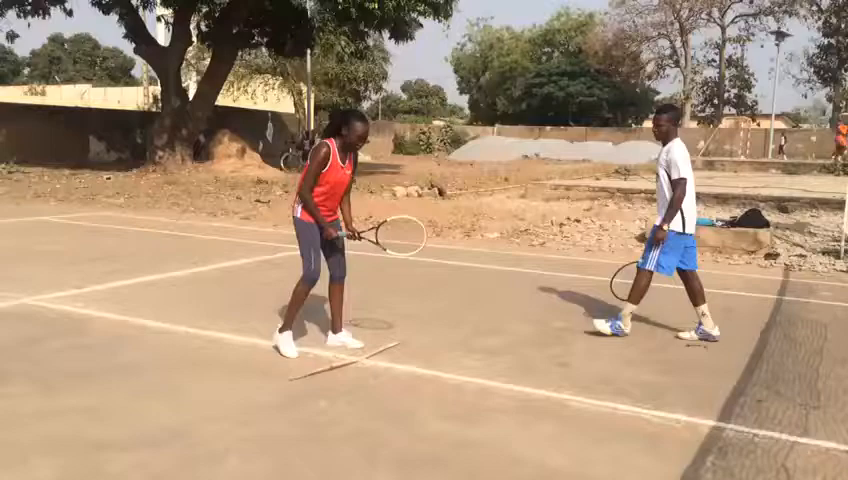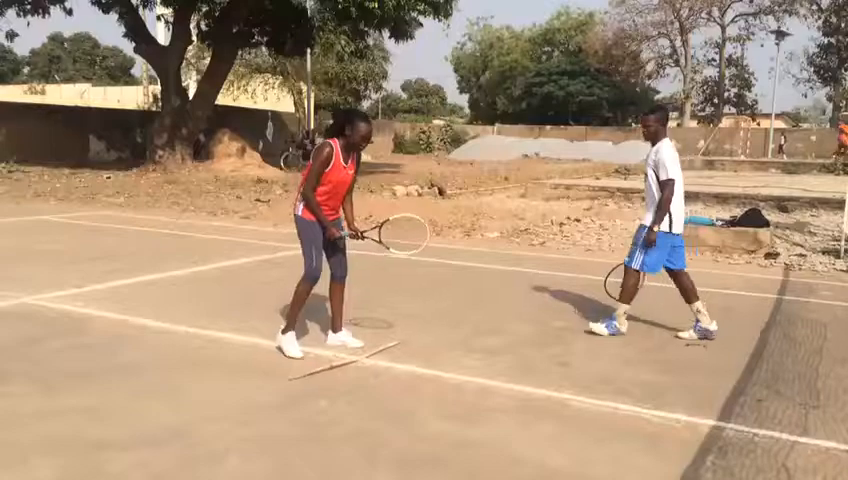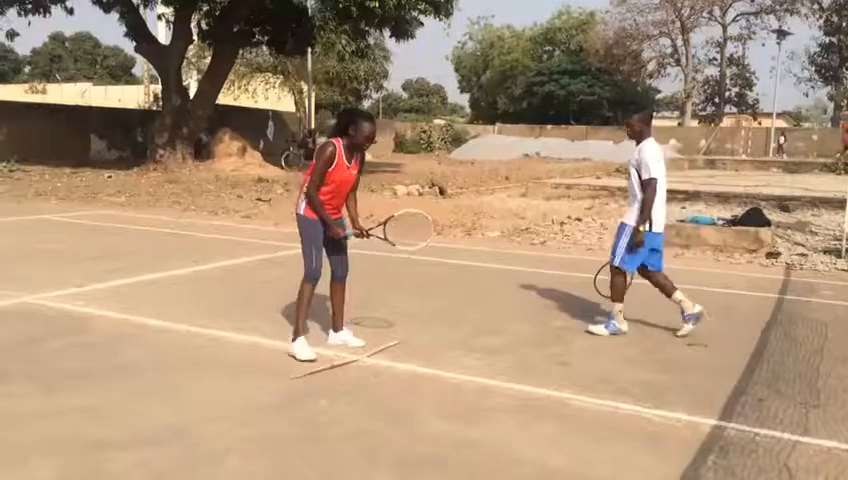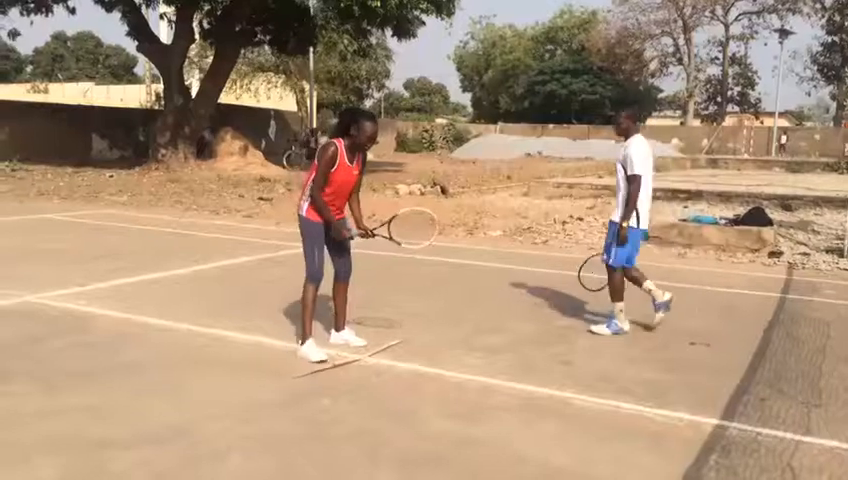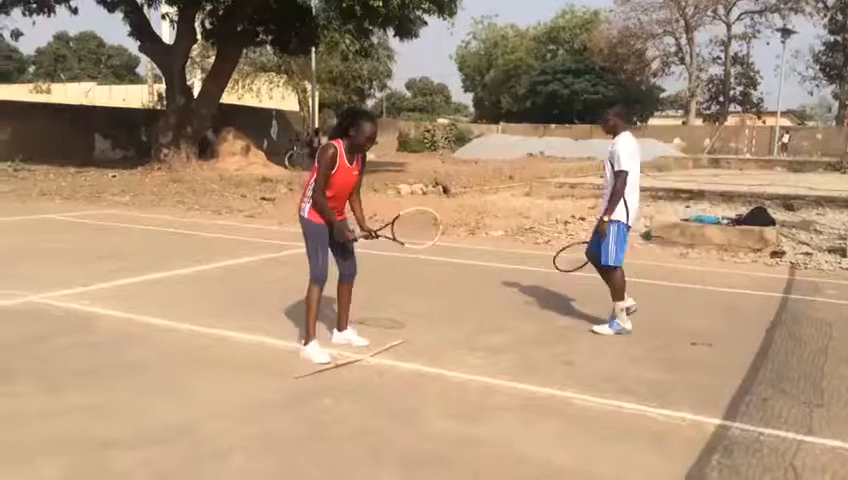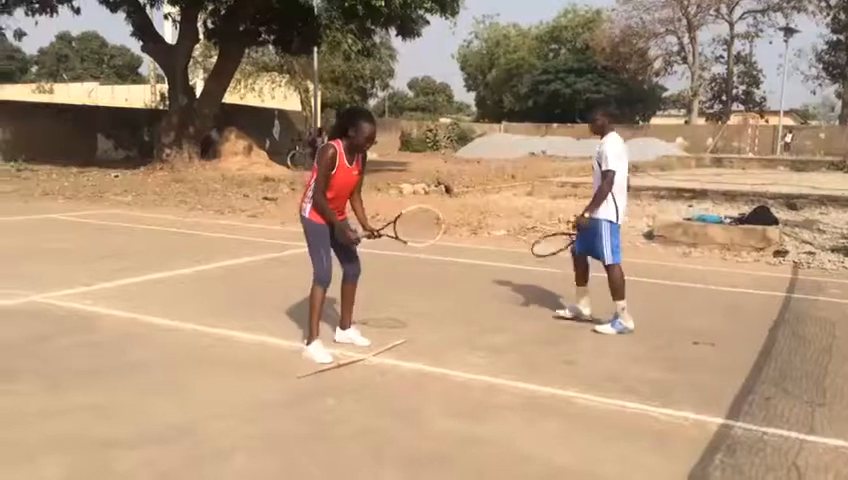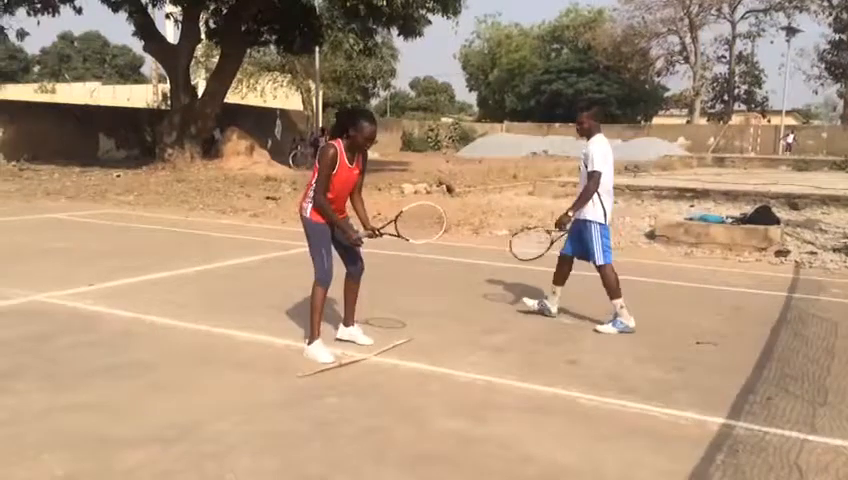
dt=0.1s
person 1, frame 1
left shoulder: (352, 156)
right shoulder: (324, 150)
left elbow: (344, 194)
right elbow: (304, 192)
left wrist: (349, 225)
right wrist: (324, 226)
left hip: (330, 218)
right hip: (307, 216)
left knee: (339, 272)
right knee: (312, 273)
left ankle: (336, 332)
right ankle: (284, 331)
person 1, frame 2
left shoulder: (355, 156)
right shoulder: (327, 150)
left elbow: (346, 194)
right elbow: (307, 191)
left wrist: (351, 224)
right wrist: (327, 226)
left hip: (332, 217)
right hip: (309, 214)
left knee: (340, 271)
right knee: (313, 271)
left ankle: (336, 331)
right ankle: (287, 331)
person 1, frame 3
left shoulder: (359, 157)
right shoulder: (330, 150)
left elbow: (350, 193)
right elbow: (311, 191)
left wrist: (355, 223)
right wrist: (331, 225)
left hip: (334, 216)
right hip: (311, 214)
left knee: (341, 270)
right knee: (313, 271)
left ankle: (337, 331)
right ankle: (298, 338)
person 1, frame 4
left shoulder: (361, 157)
right shoulder: (331, 150)
left elbow: (353, 193)
right elbow: (314, 193)
left wrist: (359, 224)
right wrist: (336, 226)
left hip: (336, 217)
right hip: (313, 215)
left knee: (344, 271)
right knee: (315, 272)
left ankle: (339, 330)
right ankle: (306, 340)
person 1, frame 5
left shoulder: (361, 157)
right shoulder: (331, 151)
left elbow: (354, 194)
right elbow: (317, 196)
left wrist: (363, 225)
right wrist: (341, 229)
left hip: (337, 217)
right hip: (314, 215)
left knee: (349, 270)
right knee: (319, 275)
left ankle: (342, 330)
right ankle: (309, 342)
person 1, frame 6
left shoulder: (361, 157)
right shoulder: (330, 152)
left elbow: (355, 194)
right elbow: (318, 197)
left wrist: (365, 225)
right wrist: (343, 230)
left hip: (338, 217)
right hip: (315, 216)
left knee: (353, 269)
right knee: (323, 275)
left ankle: (345, 328)
right ankle: (312, 342)
person 1, frame 7
left shoulder: (361, 156)
right shoulder: (331, 152)
left elbow: (356, 193)
right elbow: (319, 197)
left wrist: (366, 224)
right wrist: (346, 230)
left hip: (338, 215)
right hip: (316, 215)
left knee: (356, 266)
right knee: (324, 274)
left ankle: (348, 325)
right ankle: (313, 341)
person 2, frame 1
left shoulder: (674, 152)
right shoulder: (670, 150)
left elbow: (679, 193)
left wrist: (664, 226)
left hip: (672, 223)
right hip: (681, 223)
left knee: (646, 268)
right knee: (686, 272)
left ankle: (622, 322)
right ankle: (708, 327)
person 2, frame 2
left shoulder: (662, 152)
right shoulder: (660, 149)
left elbow: (667, 194)
left wrist: (654, 228)
left hip: (659, 223)
right hip: (669, 223)
left knee: (633, 267)
right knee: (676, 271)
left ankle: (618, 321)
right ankle: (705, 322)
person 2, frame 3
left shoulder: (646, 151)
right shoulder: (648, 148)
left elbow: (650, 192)
left wrist: (639, 227)
left hip: (640, 222)
right hip: (652, 222)
left knee: (618, 267)
right knee: (651, 271)
left ankle: (617, 321)
right ankle: (689, 310)
person 2, frame 4
left shoulder: (633, 148)
right shoulder: (640, 144)
left elbow: (634, 188)
left wrist: (624, 222)
left hip: (628, 218)
right hip: (635, 218)
left knee: (614, 265)
right knee: (623, 266)
left ankle: (618, 320)
right ankle: (659, 296)
person 2, frame 5
left shoulder: (621, 144)
right shoulder: (626, 142)
left elbow: (620, 185)
left wrist: (605, 216)
left hip: (617, 214)
right hip: (615, 213)
left knee: (612, 263)
right knee: (593, 255)
left ankle: (620, 319)
right ankle: (623, 301)
person 2, frame 6
left shoulder: (609, 145)
right shoulder: (613, 142)
left elbow: (607, 184)
left wrist: (586, 213)
left hip: (605, 213)
right hip: (601, 212)
left knee: (610, 263)
right knee: (579, 253)
left ankle: (623, 318)
right ankle: (582, 306)
person 2, frame 7
left shoulder: (596, 147)
right shoulder: (597, 144)
left elbow: (592, 185)
left wrist: (570, 213)
left hip: (593, 215)
right hip: (584, 213)
left knee: (602, 264)
right knee: (566, 256)
left ankle: (623, 318)
right ankle: (550, 302)
